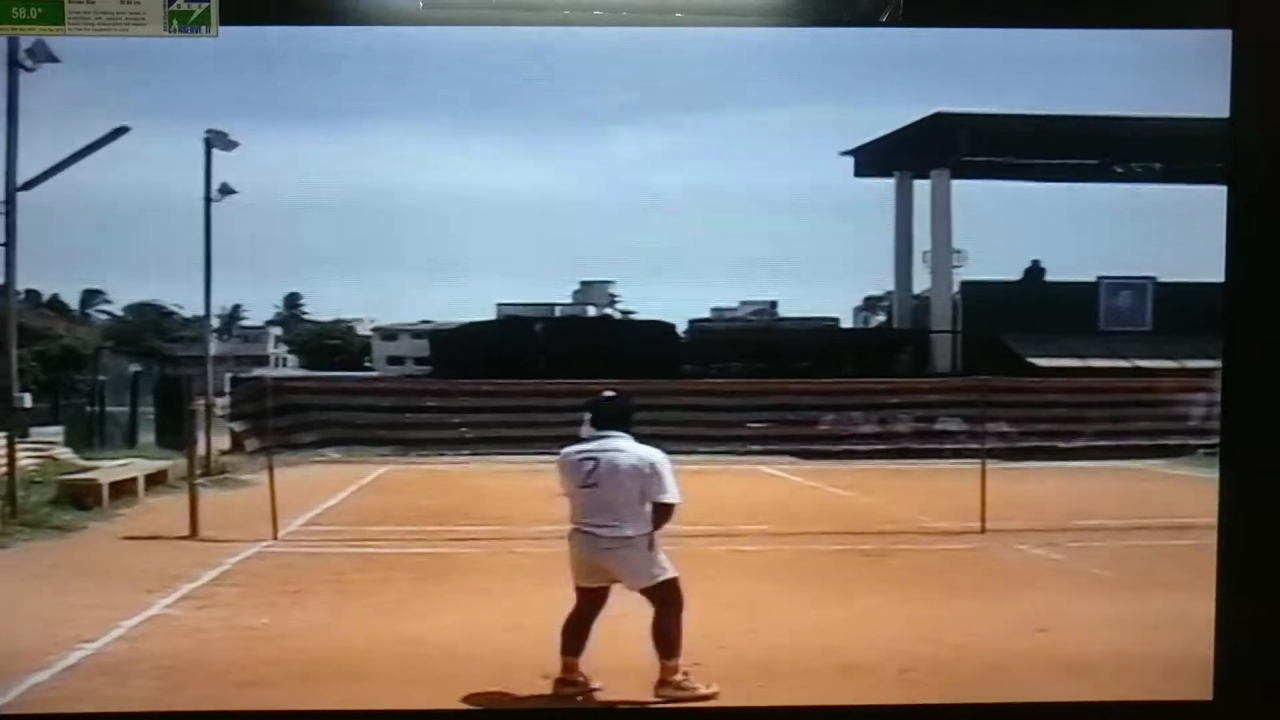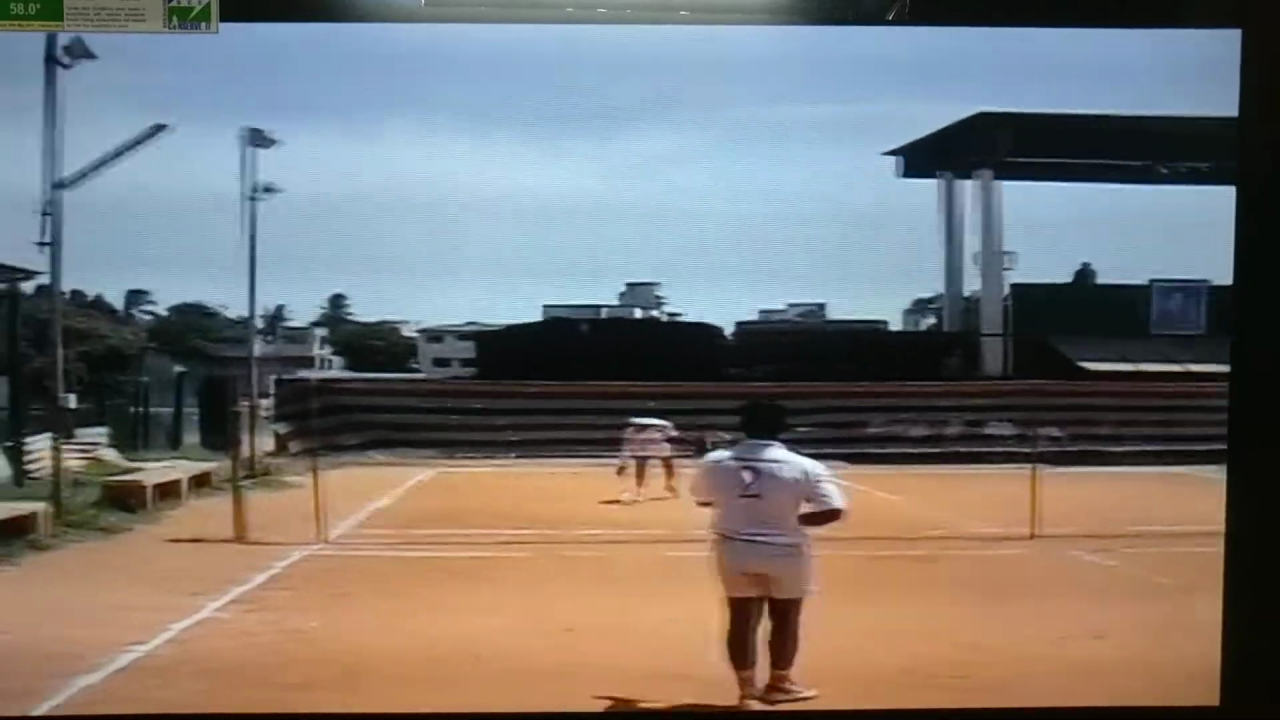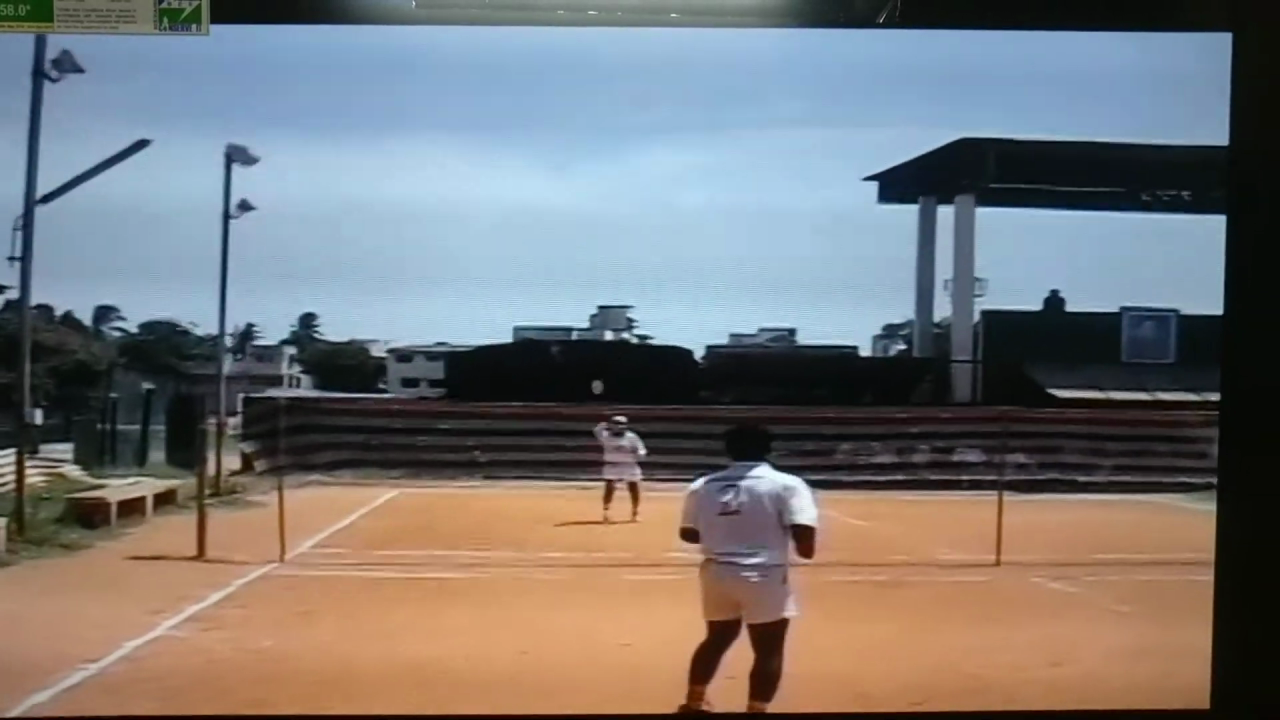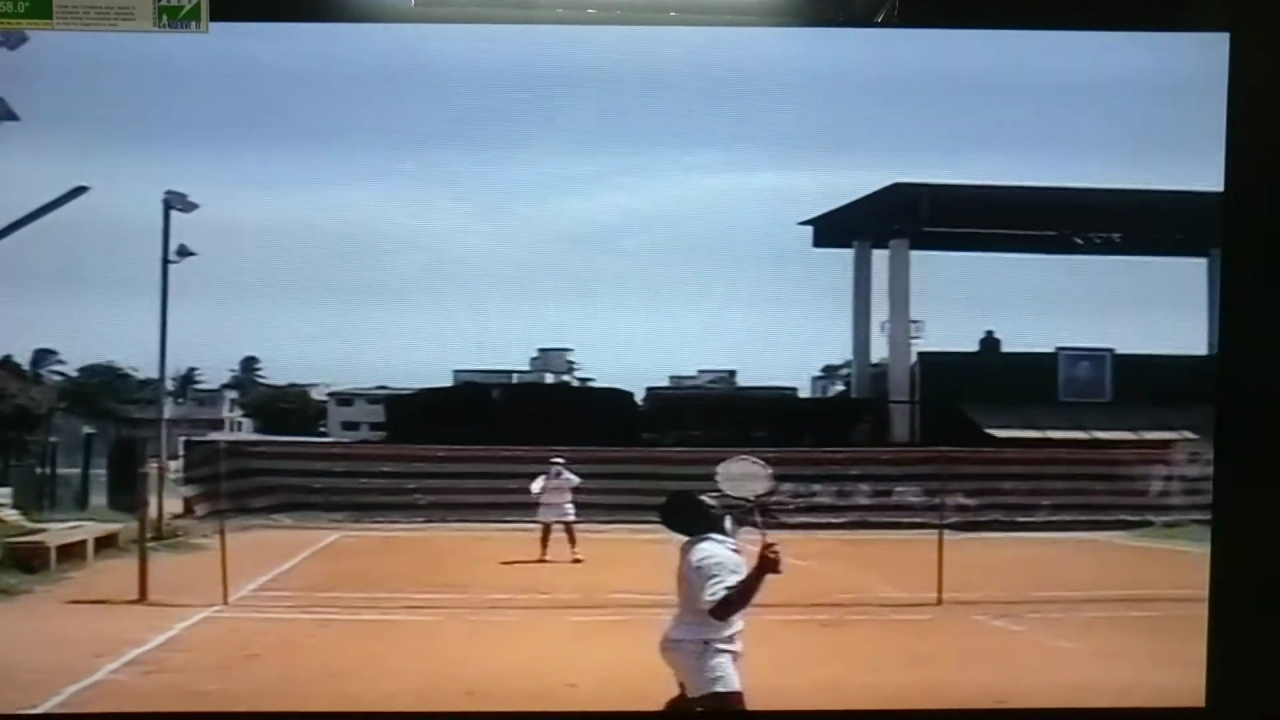
dt=0.7s
person 1, frame 1
left shoulder: (569, 457)
right shoulder: (649, 456)
right elbow: (664, 507)
right wrist: (647, 531)
left hip: (584, 543)
right hip: (631, 545)
left knee: (585, 609)
right knee: (669, 605)
left ankle: (568, 675)
right ankle: (671, 679)
person 1, frame 2
left shoulder: (715, 462)
right shoulder: (805, 467)
left elbow: (703, 499)
right elbow: (834, 511)
right wrist: (798, 519)
left hip: (733, 550)
right hip: (783, 552)
left knee: (742, 622)
right knee: (785, 619)
left ankle: (748, 692)
right ankle: (779, 683)
person 1, frame 3
left shoulder: (703, 486)
right shoulder: (787, 484)
left elbow: (688, 532)
right elbow: (803, 530)
right wrist: (805, 548)
left hip: (717, 572)
right hip: (764, 576)
left knee: (718, 639)
right knee: (768, 650)
left ankle: (694, 702)
right ankle: (756, 711)
person 1, frame 4
left shoulder: (702, 544)
right shoulder: (715, 555)
left elbow: (724, 521)
right elbow: (720, 610)
right wrist: (760, 570)
left hip: (697, 644)
right hip: (703, 649)
left knee: (693, 698)
